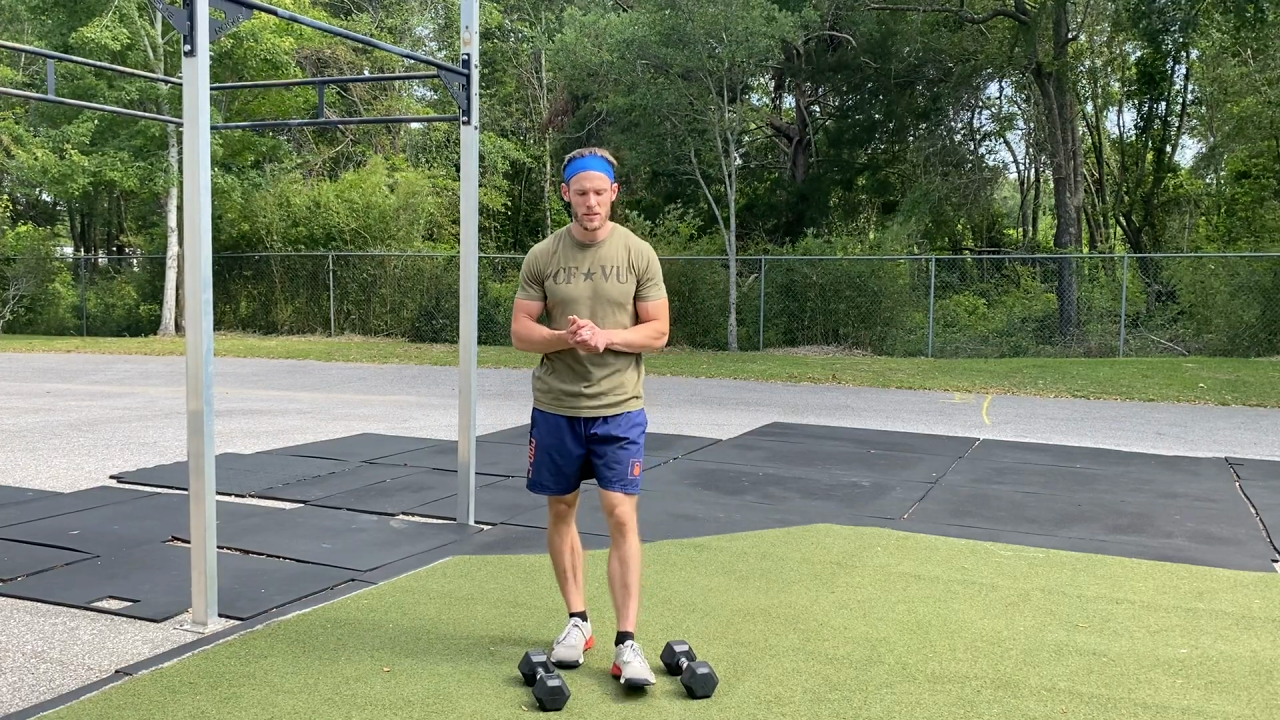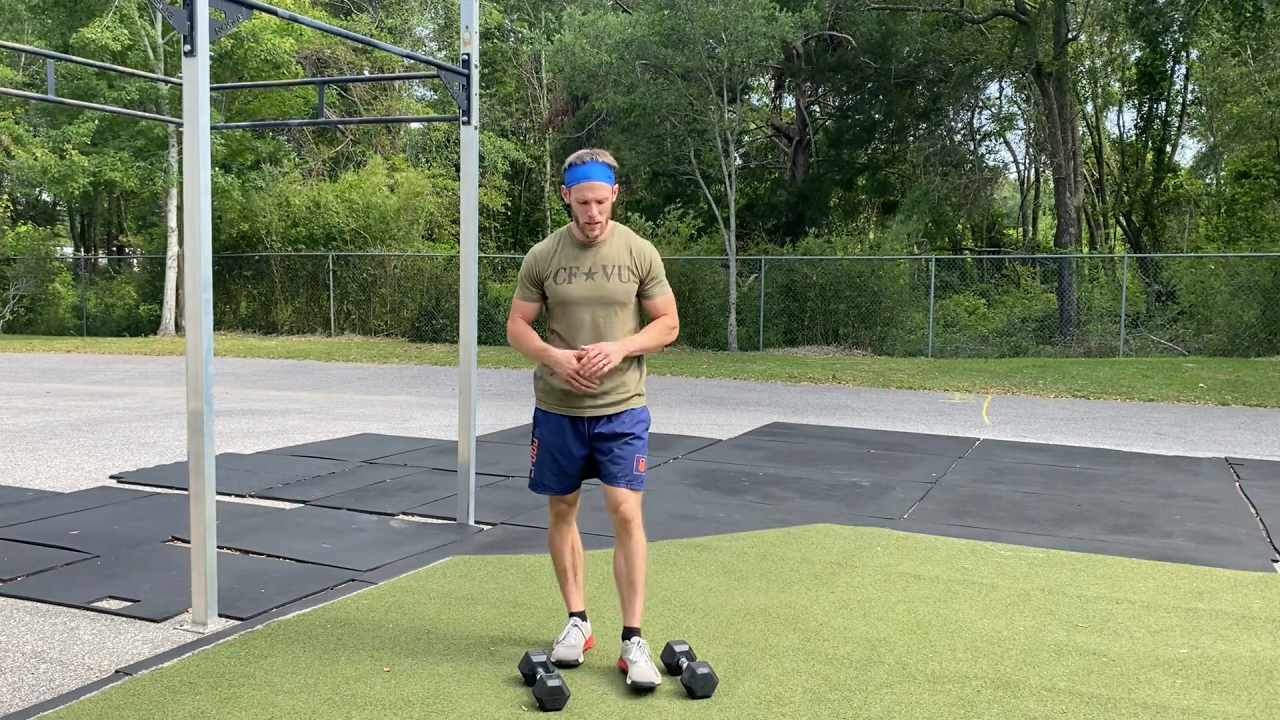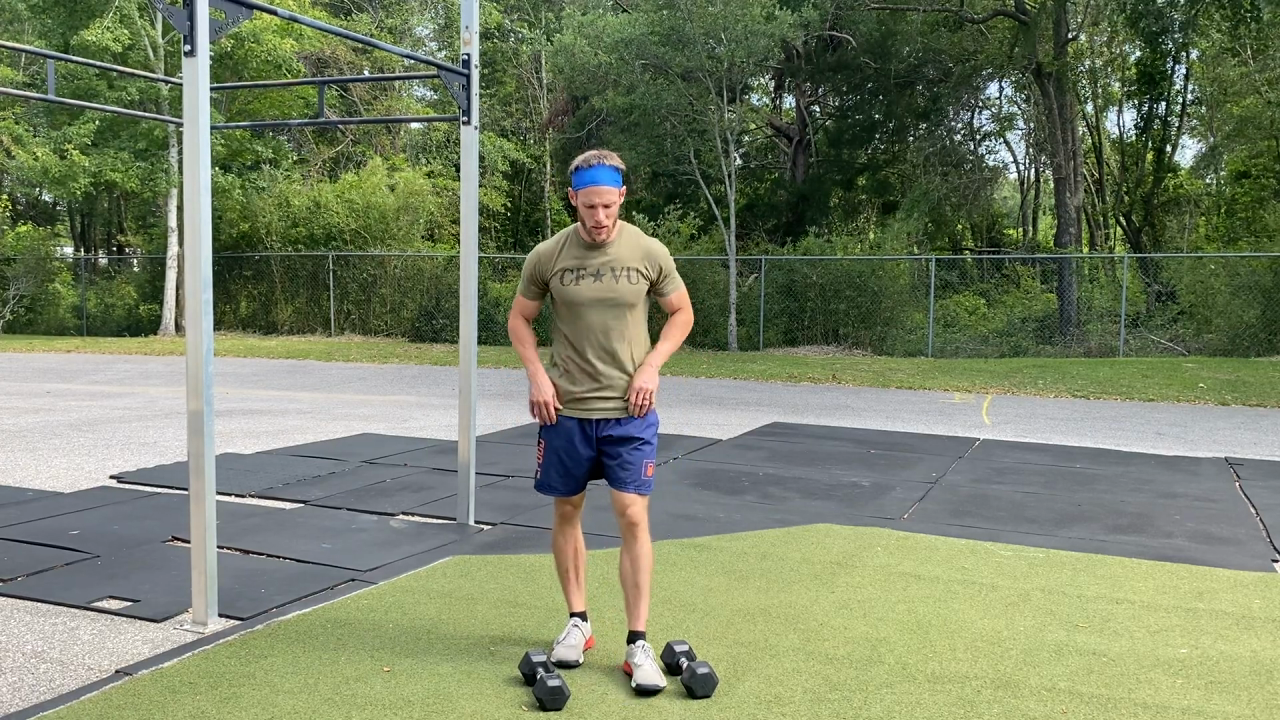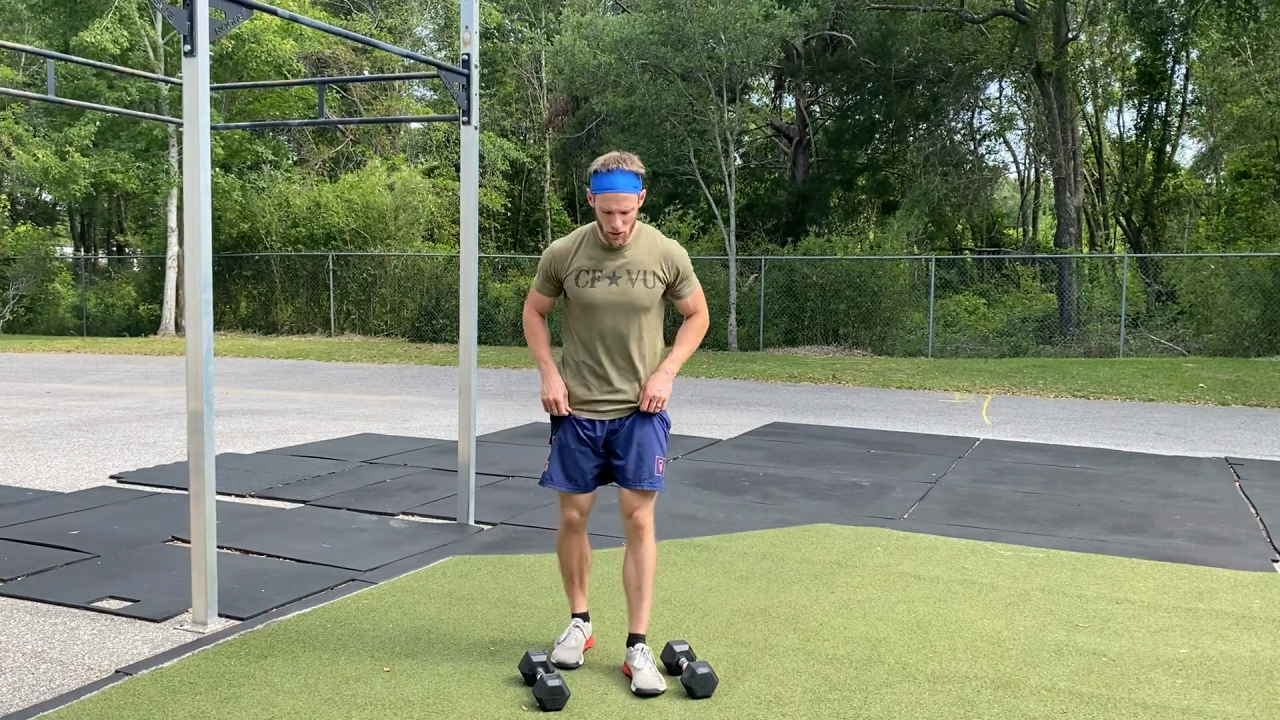
dt=0.2s
person 1, frame 1
left shoulder: (639, 254)
right shoulder: (541, 256)
left elbow: (658, 331)
right elbow: (520, 332)
left wrist: (605, 337)
right wrist: (565, 337)
left hip: (619, 408)
right hip: (556, 408)
left knee: (621, 518)
right knee: (562, 512)
left ankle: (627, 643)
right ankle: (577, 621)
person 1, frame 2
left shoulder: (640, 252)
right shoulder: (542, 256)
left elbow: (668, 324)
right elbow: (517, 327)
left wrist: (620, 348)
right wrist: (552, 355)
left hip: (622, 407)
right hip: (558, 408)
left knee: (627, 513)
right knee: (562, 511)
left ankle: (634, 641)
right ankle: (577, 621)
person 1, frame 3
left shoulder: (649, 251)
right shoulder: (547, 255)
left elbow: (682, 313)
right elbow: (519, 320)
left wrist: (651, 367)
right wrist: (537, 375)
left hip: (629, 411)
right hip: (567, 411)
left knee: (633, 518)
right knee: (566, 512)
left ankle: (638, 644)
right ankle: (578, 621)
person 1, frame 4
left shoulder: (667, 254)
right shoulder: (563, 253)
left elbow: (697, 315)
right elbow: (534, 312)
left wrist: (665, 373)
right wrist: (549, 373)
left hip: (640, 410)
right hip: (577, 409)
left knee: (638, 520)
right knee: (572, 518)
left ankle: (638, 646)
right ankle: (579, 622)
